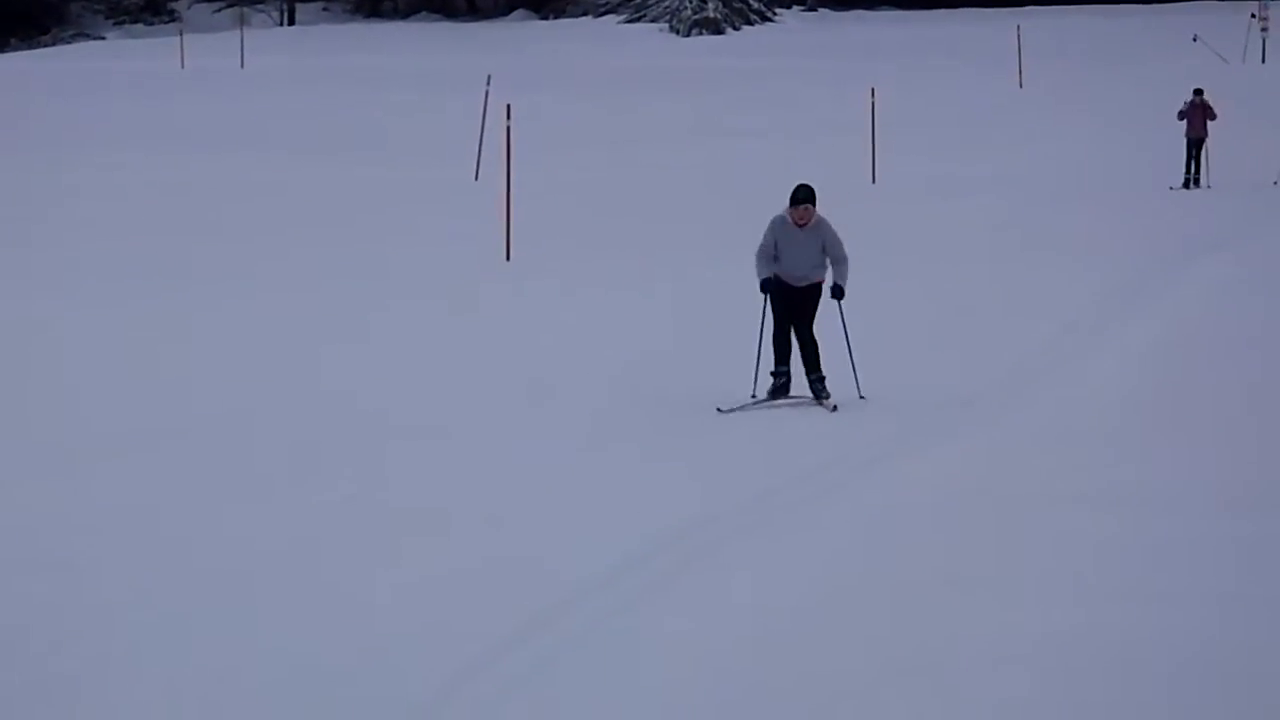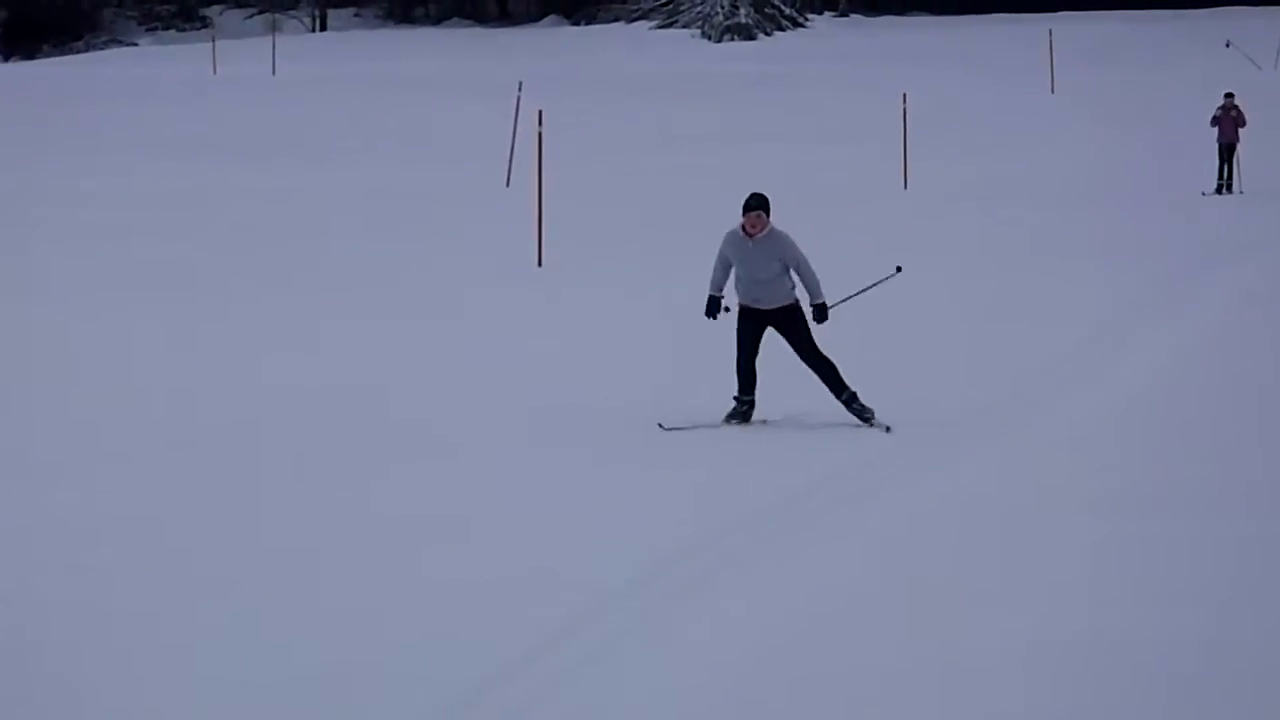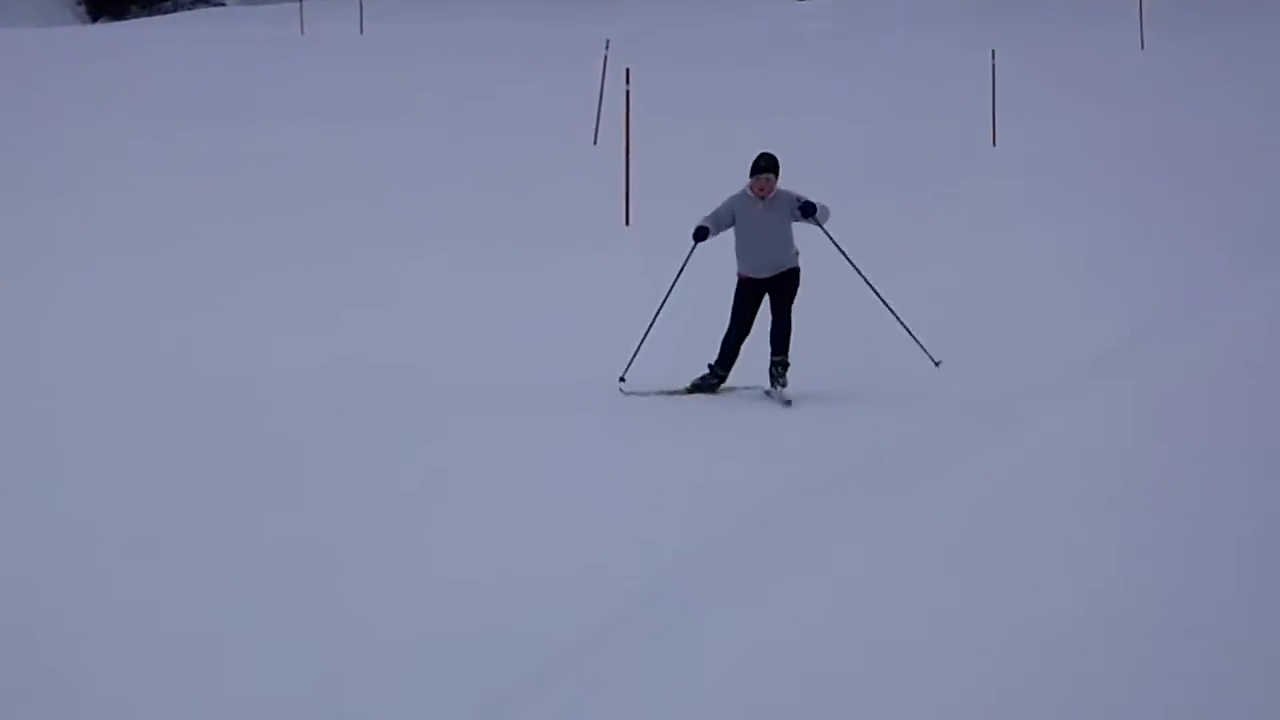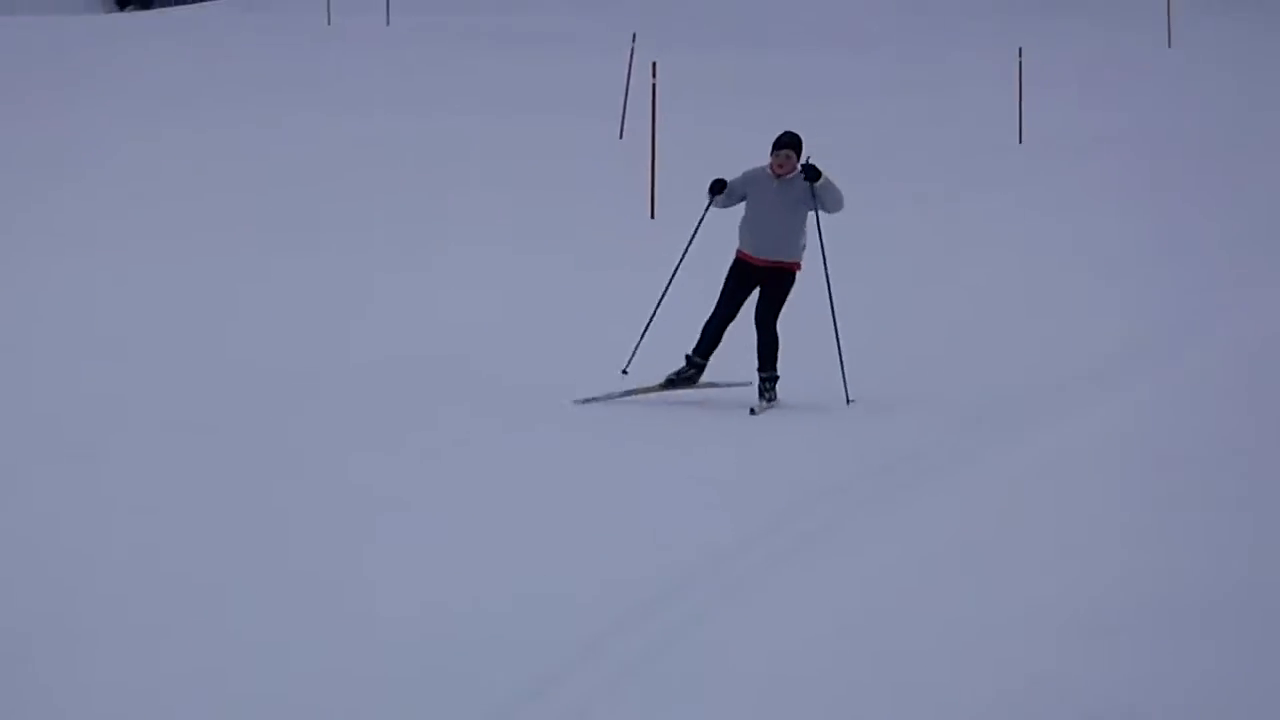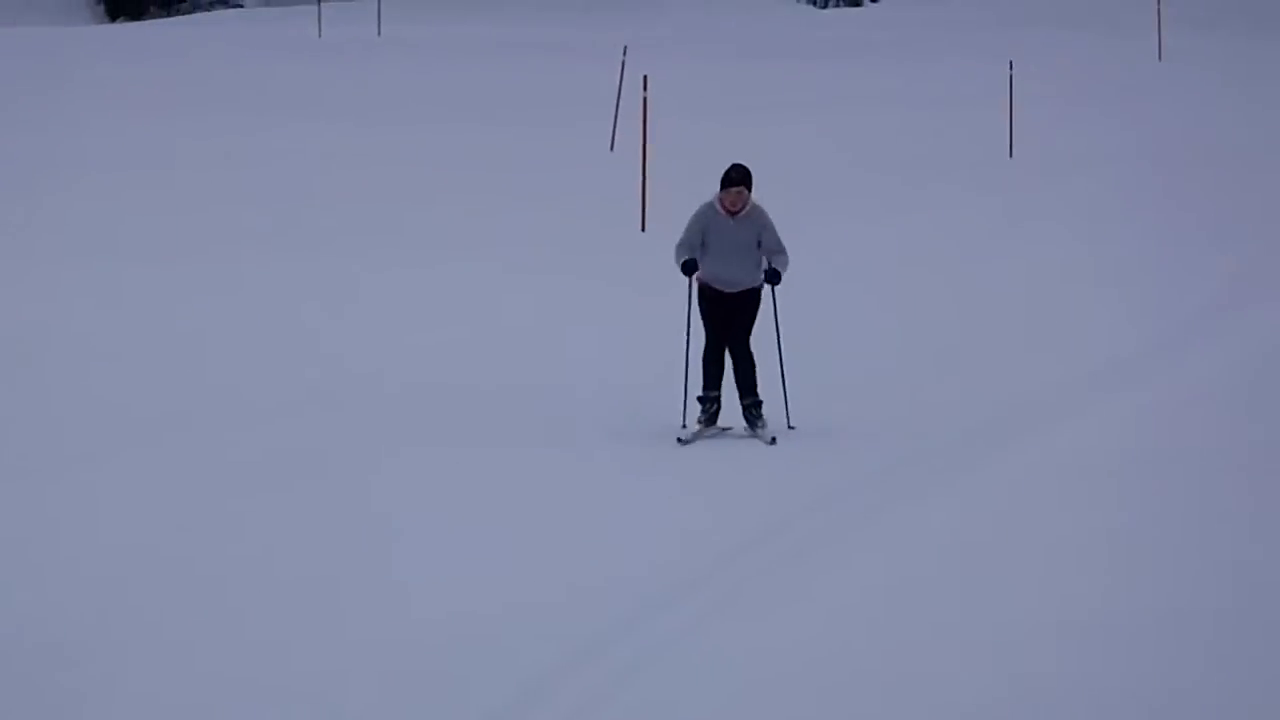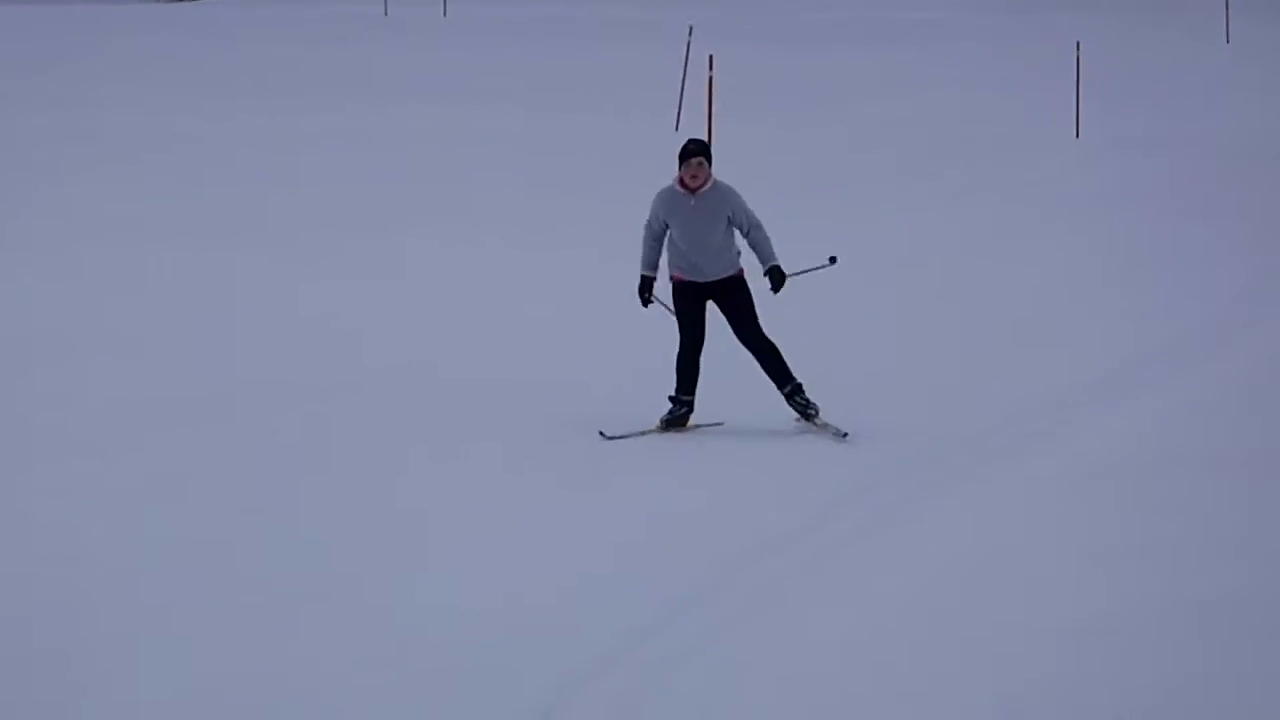
dt=0.4s
person 1, frame 1
left shoulder: (823, 226)
right shoulder: (778, 223)
left elbow: (840, 258)
right elbow: (763, 255)
left wrist: (839, 284)
right wrist: (764, 278)
left hip: (810, 285)
right hip: (780, 282)
left knee: (803, 330)
right knee: (782, 327)
left ankle: (816, 380)
right ankle: (781, 377)
person 1, frame 2
left shoulder: (780, 240)
right shoulder: (732, 239)
left elbow: (803, 268)
right elbow: (722, 265)
left wrist: (818, 301)
right wrist: (714, 294)
left hip: (785, 306)
right hip: (749, 308)
left knee: (810, 353)
right knee: (745, 354)
left ankle: (847, 398)
right ankle: (744, 404)
person 1, frame 3
left shoulder: (787, 200)
right shoulder: (737, 202)
left elbow: (822, 213)
right elbow: (716, 220)
left wrist: (812, 209)
right wrist: (703, 228)
left hip: (785, 272)
right hip: (750, 277)
left knee: (781, 313)
right knee: (738, 328)
left ankle: (779, 366)
right ankle: (718, 373)
person 1, frame 4
left shoulder: (805, 186)
right shoulder: (754, 177)
left elbow: (834, 205)
right elbow: (724, 199)
left wrist: (819, 179)
right wrist: (717, 190)
left hip: (784, 267)
right hip: (747, 261)
left knee: (765, 320)
right knee: (722, 314)
left ankle: (768, 379)
right ankle: (694, 366)
person 1, frame 5
left shoulder: (759, 216)
right shoulder: (705, 213)
left elbow: (779, 253)
right elbow: (683, 248)
left wrist: (775, 270)
right wrist: (687, 262)
left hip: (747, 291)
right hip: (710, 288)
left knee: (739, 345)
right knee: (715, 342)
left ankle: (751, 405)
right ankle: (710, 401)
person 1, frame 6
left shoulder: (725, 195)
right shoulder: (664, 199)
left elbow: (753, 229)
right elbow: (653, 234)
left wrist: (771, 264)
right wrist: (647, 274)
left hip: (728, 278)
right hip: (686, 282)
left knee: (753, 336)
right knee: (691, 342)
